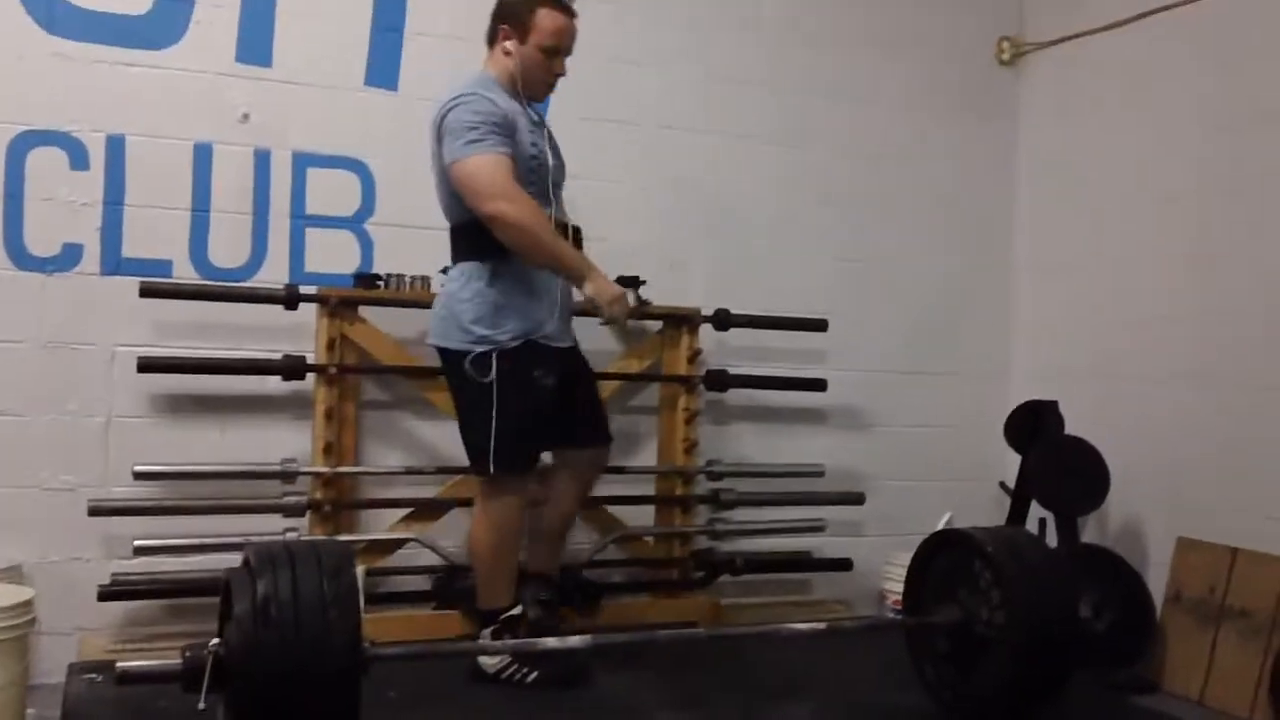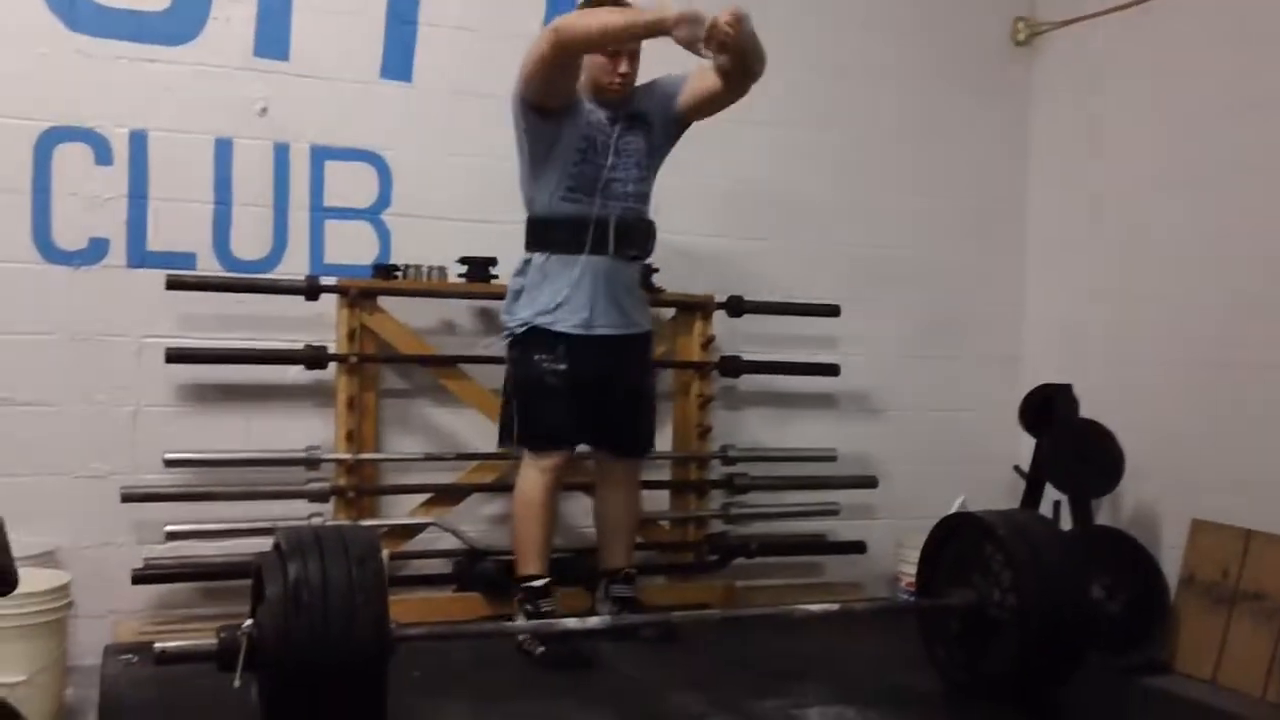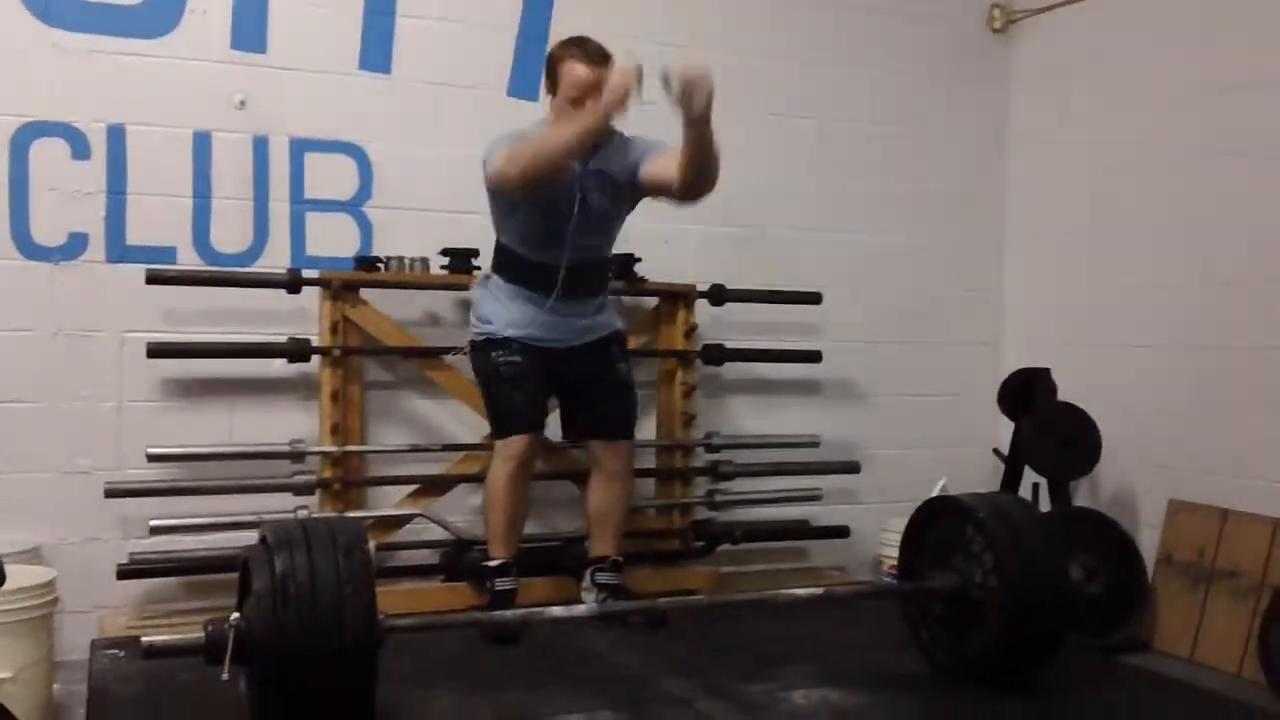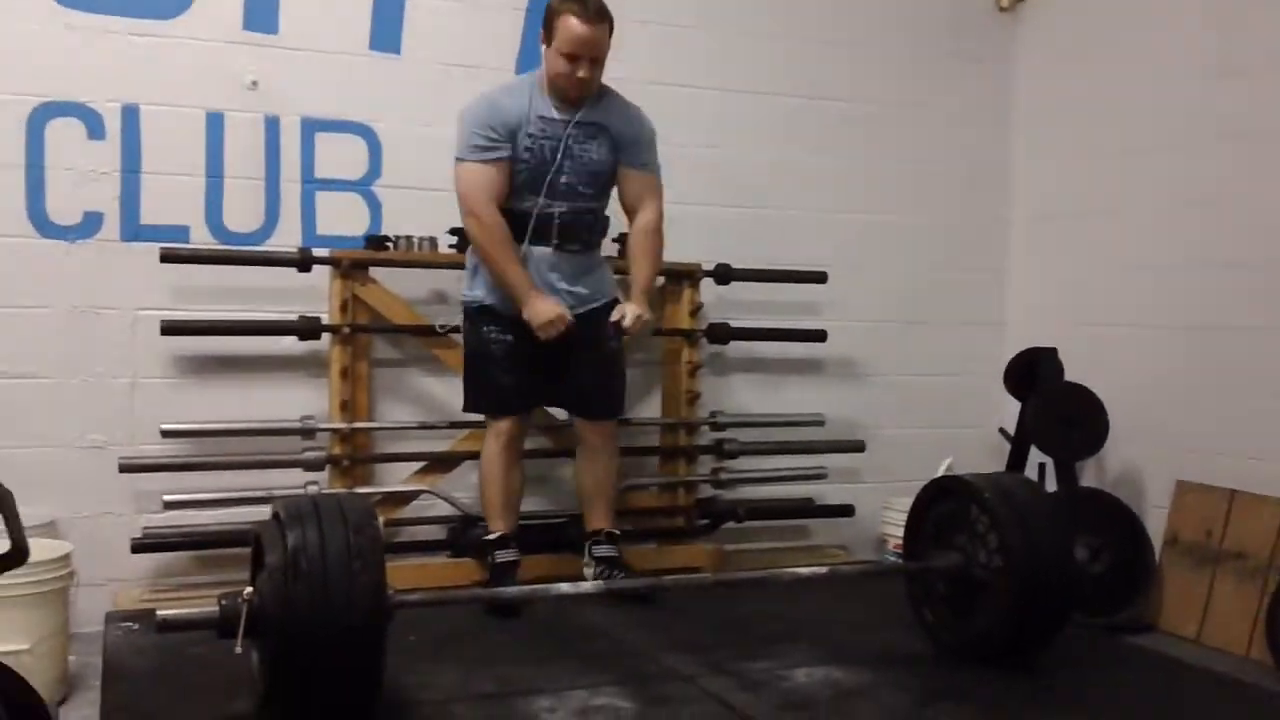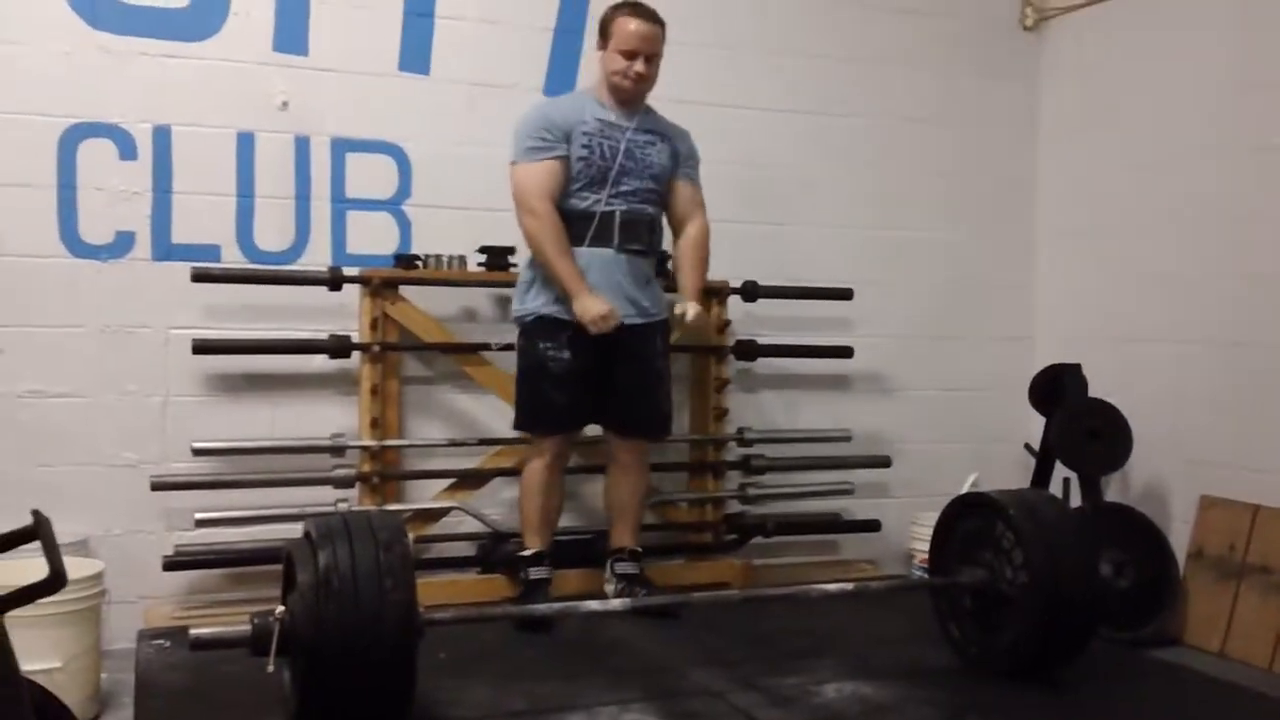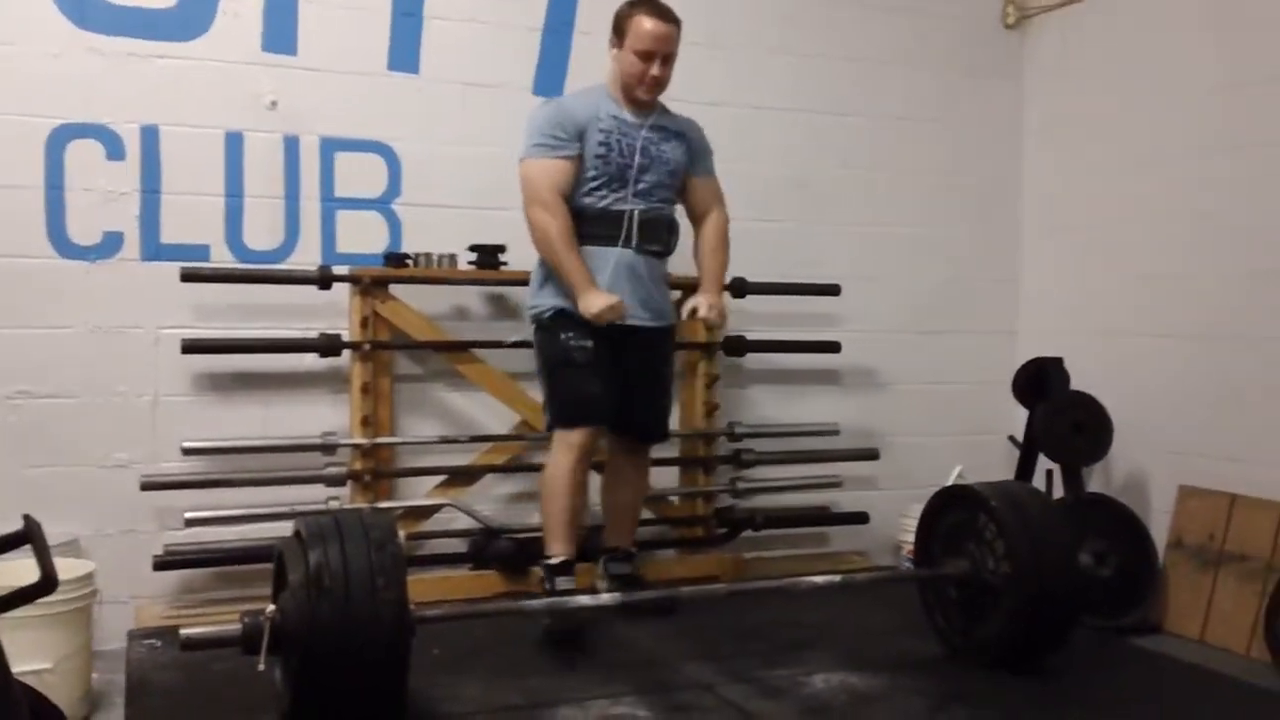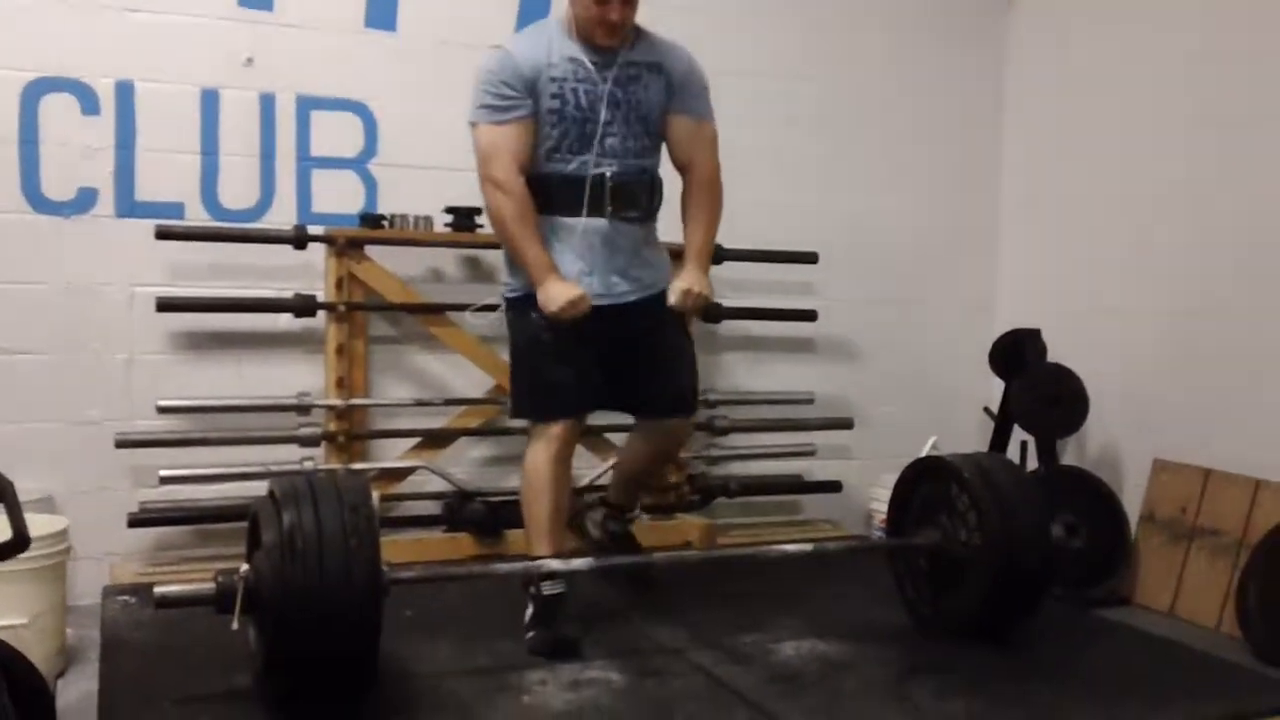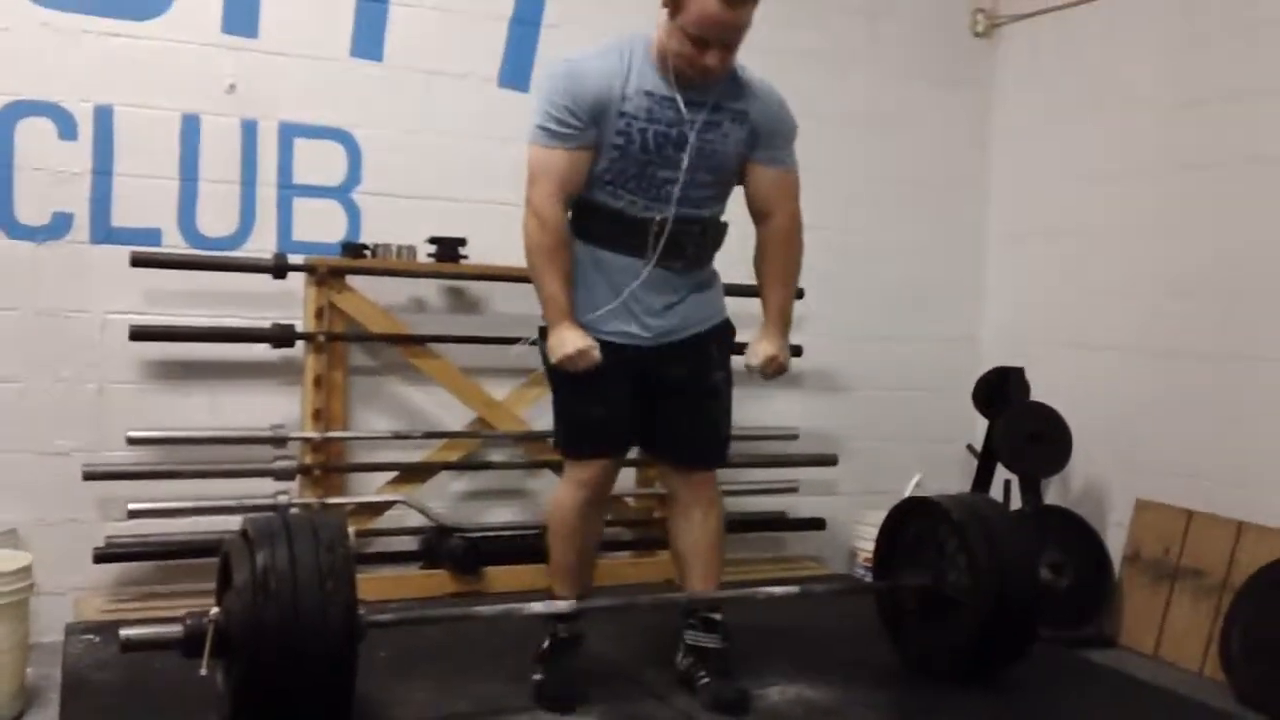
dt=0.5s
person 1, frame 1
left shoulder: (530, 119)
right shoulder: (475, 108)
right elbow: (498, 206)
left wrist: (582, 275)
right wrist: (587, 276)
left hip: (543, 324)
right hip: (492, 329)
left knee: (584, 452)
right knee: (507, 480)
left ankle: (532, 591)
right ankle: (498, 640)
person 1, frame 2
left shoulder: (654, 106)
right shoulder: (548, 101)
left elbow: (740, 75)
left hip: (624, 320)
right hip: (549, 317)
left knee: (623, 460)
right knee: (546, 457)
left ankle: (617, 594)
right ankle: (531, 606)
person 1, frame 3
left shoulder: (629, 154)
right shoulder: (516, 148)
left elbow: (692, 183)
right elbow: (525, 171)
left wrist: (697, 119)
right wrist: (586, 118)
left hip: (592, 329)
right hip: (512, 326)
left knee: (613, 448)
right knee: (516, 447)
left ankle: (602, 582)
right ankle: (499, 586)
person 1, frame 4
left shoulder: (628, 122)
right shoulder: (495, 111)
left elbow: (645, 214)
right elbow: (479, 212)
left wrist: (638, 297)
right wrist: (528, 300)
left hip: (589, 298)
right hip: (502, 298)
left knee: (599, 424)
right knee: (506, 423)
left ankle: (602, 552)
right ankle: (502, 559)
person 1, frame 5
left shoulder: (673, 140)
right shoulder: (553, 118)
left elbow: (690, 223)
right elbow: (535, 211)
left wrist: (691, 296)
right wrist: (581, 297)
left hip: (641, 314)
right hip: (558, 311)
left knee: (632, 445)
right knee: (550, 444)
left ankle: (624, 568)
right ankle: (533, 575)
person 1, frame 6
left shoulder: (685, 135)
right shoulder: (565, 115)
left elbow: (710, 215)
right elbow: (542, 207)
left wrist: (710, 289)
right wrist: (585, 294)
left hip: (649, 313)
right hip: (573, 308)
left knee: (633, 445)
right knee: (577, 433)
left ankle: (618, 568)
right ankle: (559, 577)
person 1, frame 7
left shoulder: (673, 66)
right shoulder: (517, 61)
left elbow: (701, 169)
right elbow: (500, 178)
left wrist: (695, 265)
right wrist: (547, 279)
left hip: (644, 282)
right hip: (551, 282)
left knee: (671, 419)
right knee: (555, 428)
left ankle: (608, 515)
right ankle: (546, 591)
person 1, frame 8
left shoulder: (762, 110)
right shoulder: (588, 80)
left elbow: (778, 220)
right elbow: (546, 206)
left wrist: (775, 328)
right wrist: (561, 321)
left hip: (692, 323)
right hip: (597, 319)
left knee: (696, 477)
right knee: (588, 472)
left ankle: (702, 639)
right ankle: (562, 632)
